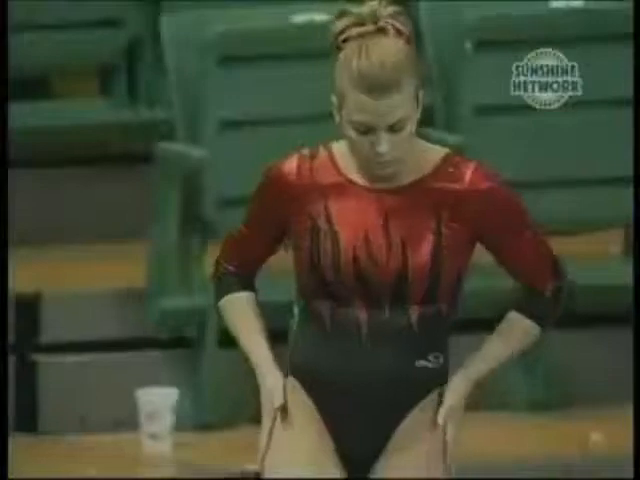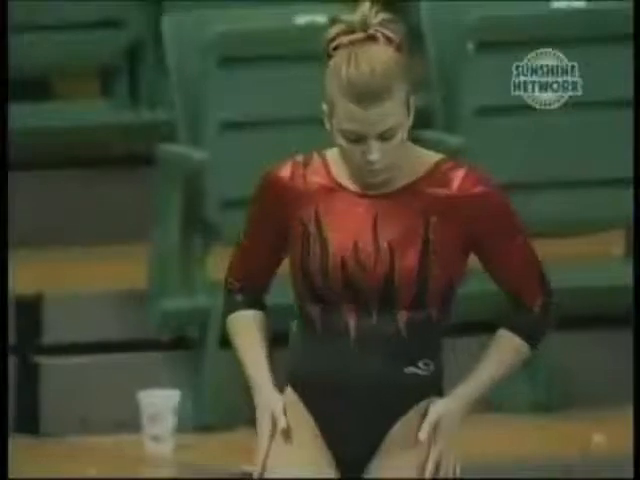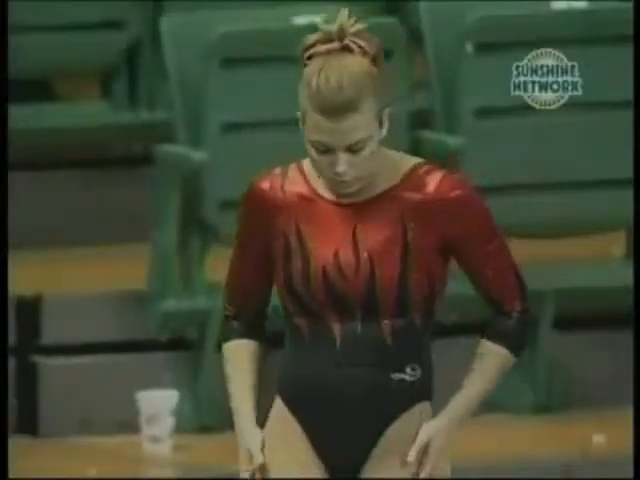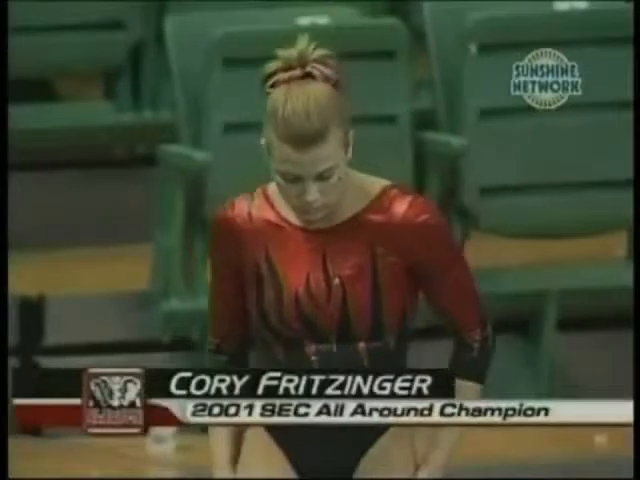
dt=0.3s
person 1, frame 1
left shoulder: (468, 190)
right shoulder: (295, 182)
left elbow: (548, 288)
right elbow: (230, 273)
left wrist: (469, 376)
right wrist: (266, 368)
left hip: (412, 414)
right hip: (311, 406)
person 1, frame 2
left shoulder: (462, 195)
right shoulder: (290, 187)
left elbow: (533, 306)
right elbow: (241, 291)
left wrist: (460, 399)
right wrist: (263, 387)
left hip: (408, 417)
right hip: (308, 414)
person 1, frame 3
left shoulder: (441, 199)
right shoulder: (271, 199)
left elbow: (513, 313)
right elbow: (240, 316)
left wrist: (451, 418)
right wrist: (244, 420)
left hip: (398, 423)
right hip: (298, 422)
person 1, frame 4
left shoulder: (408, 223)
right shoulder: (240, 226)
left elbow: (473, 341)
right elbow: (229, 355)
left hip: (379, 442)
right hip: (276, 441)
